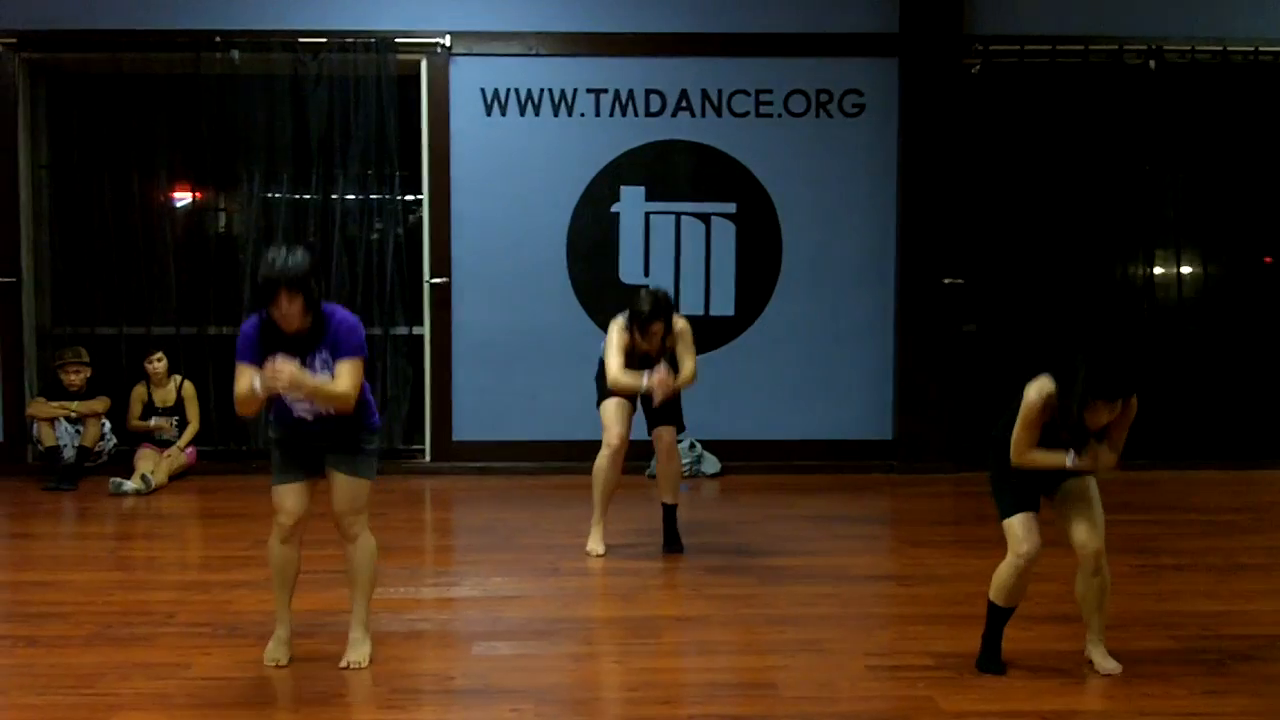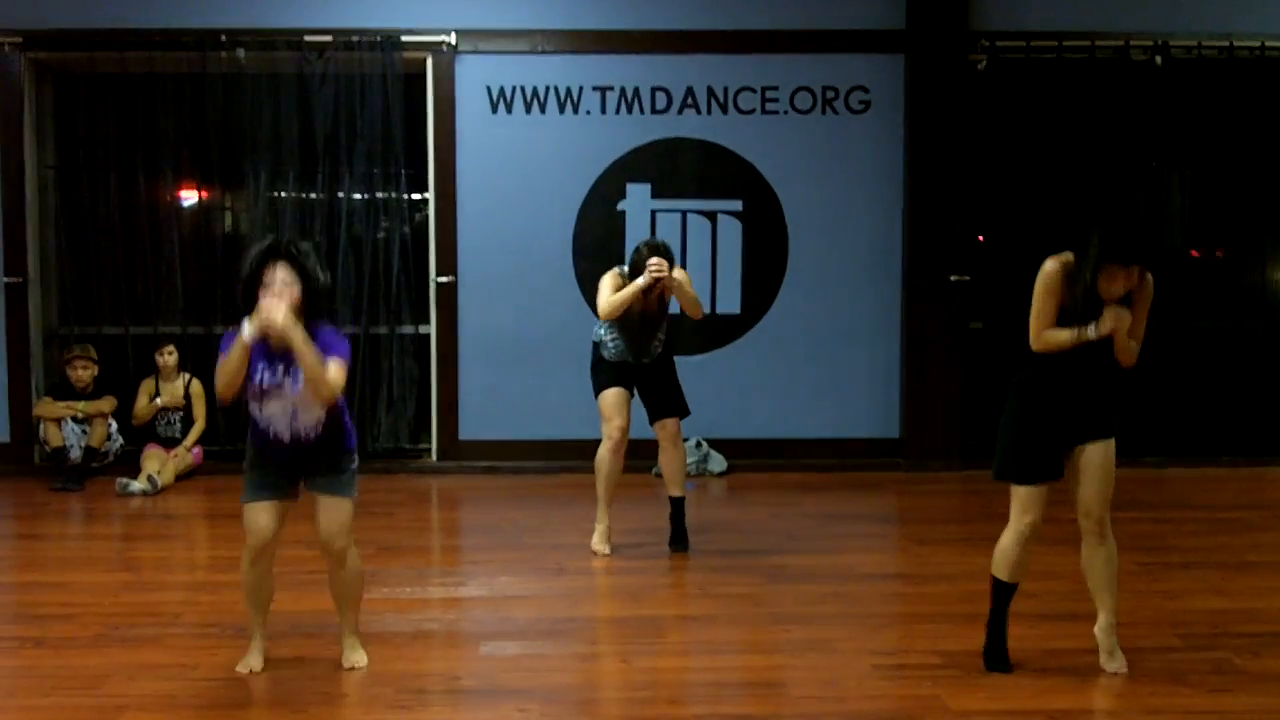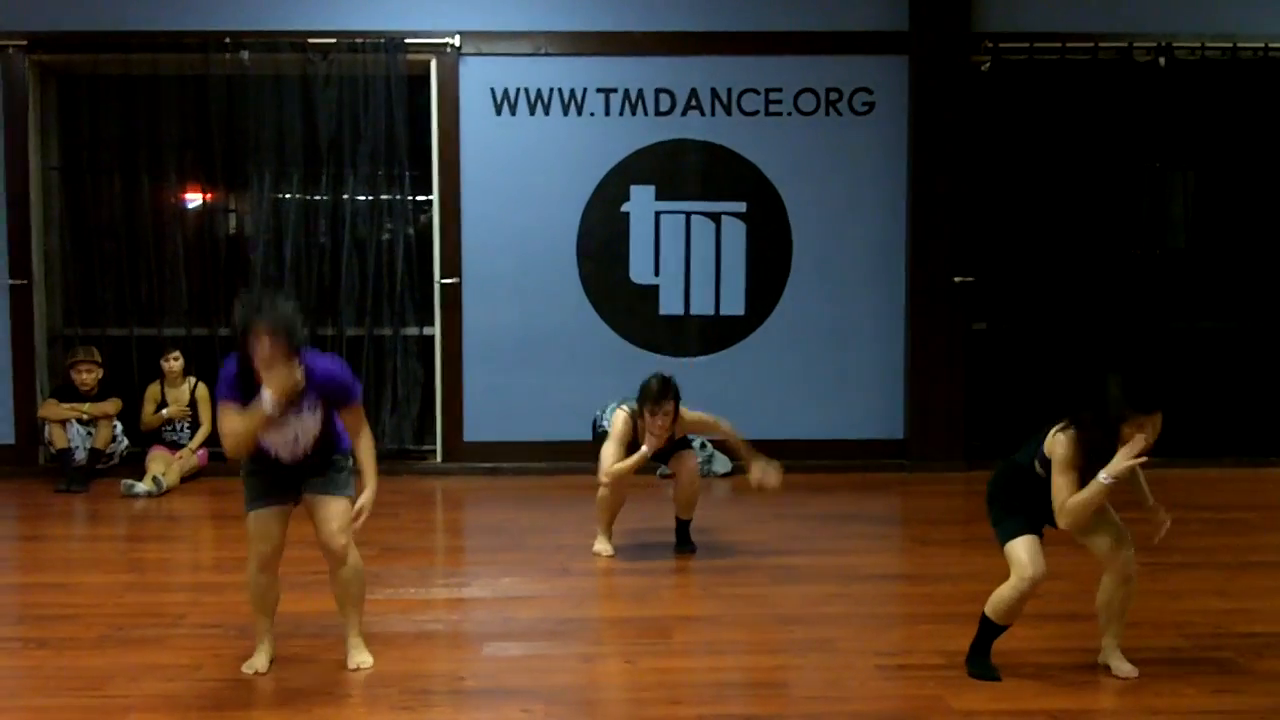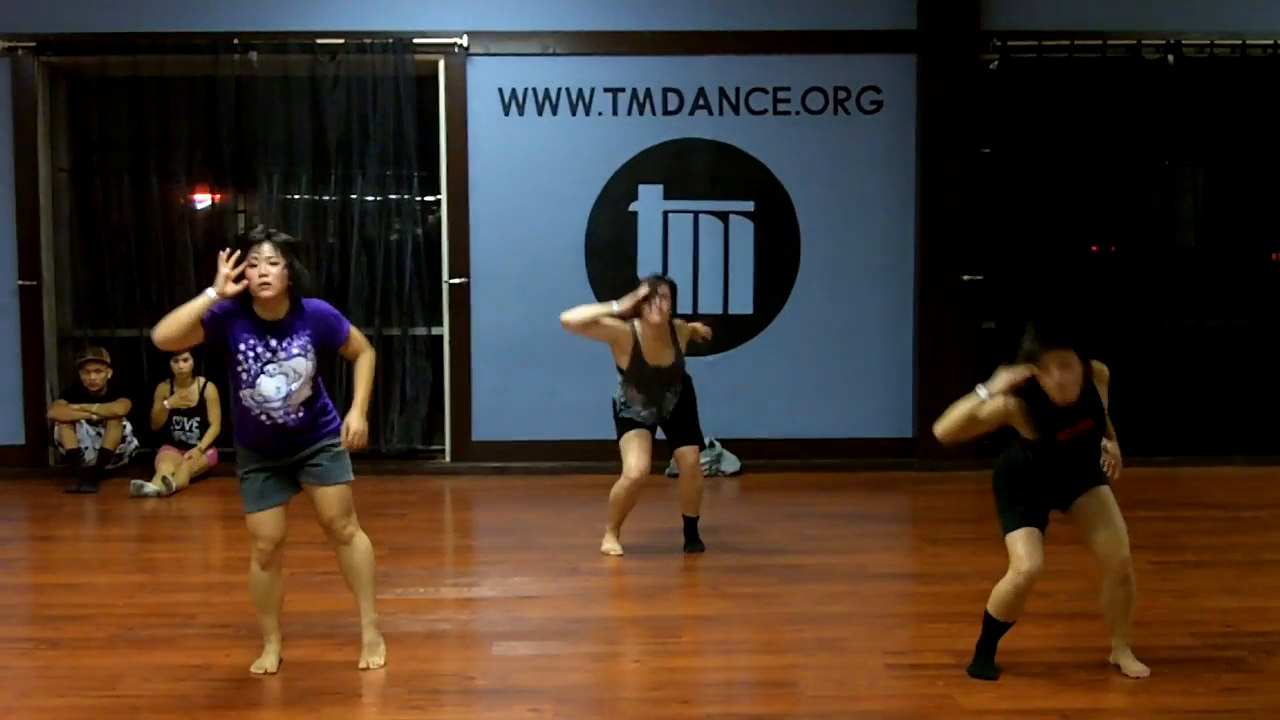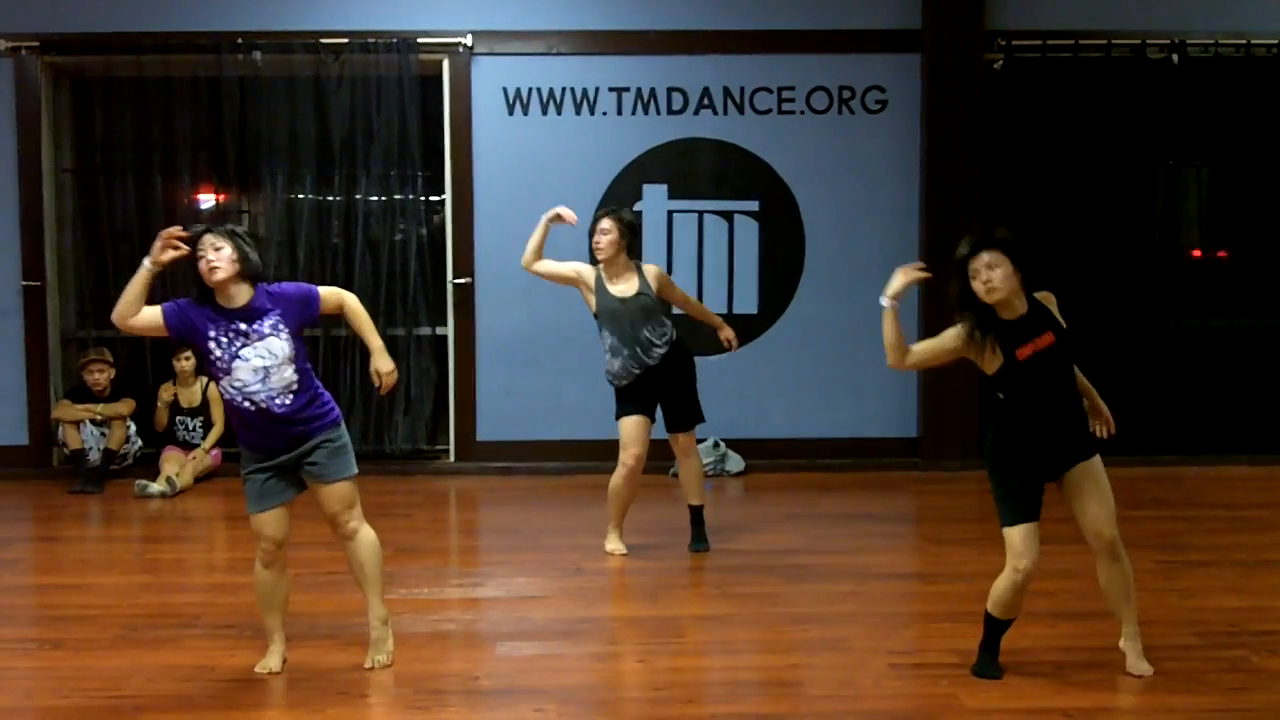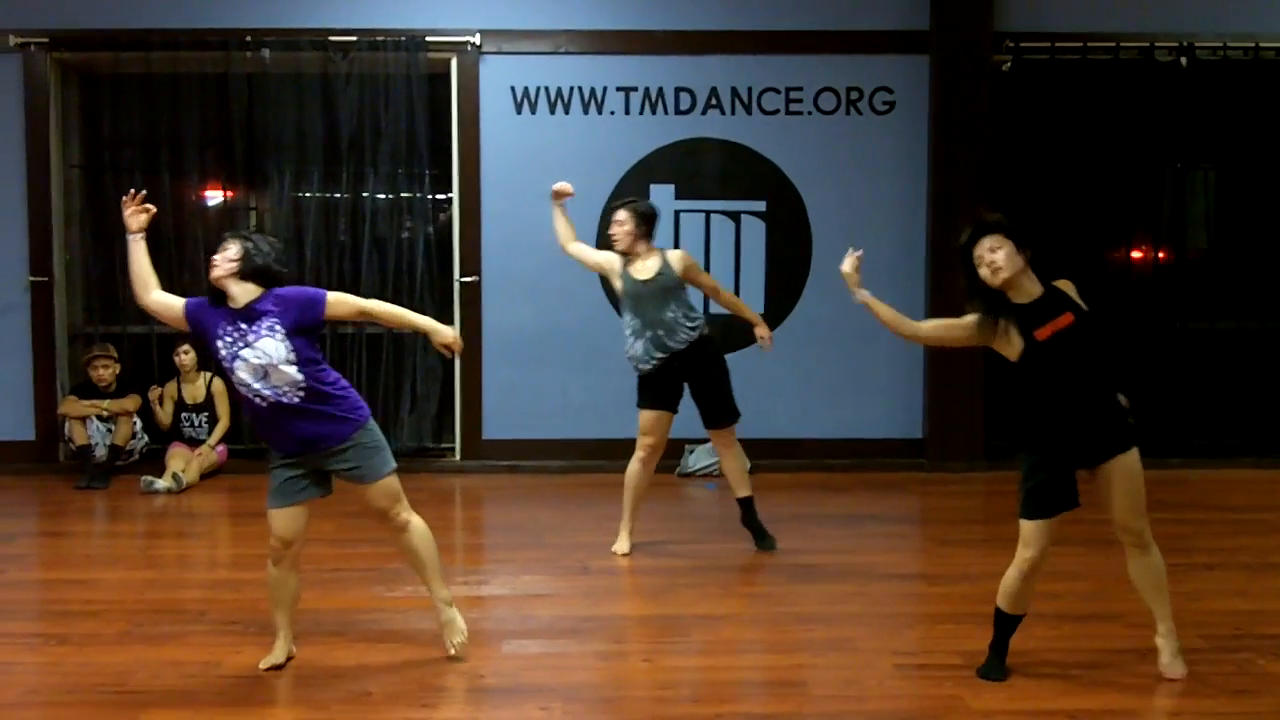
dt=0.5s
person 1, frame 1
left shoulder: (342, 325)
right shoulder: (256, 330)
left elbow: (346, 397)
right elbow: (242, 404)
left wrist: (301, 381)
right wrist: (263, 384)
left hip: (351, 434)
right hip: (293, 437)
left knee: (352, 525)
right knee: (286, 524)
left ankle: (360, 630)
right ankle: (282, 627)
person 1, frame 2
left shoulder: (327, 340)
right shoulder: (241, 337)
left elbow: (328, 395)
right elbow: (224, 390)
left wrist: (294, 338)
right wrist: (249, 335)
left hip: (329, 455)
right hip: (268, 457)
left knee: (337, 544)
right knee: (258, 543)
left ankle: (350, 637)
right ankle: (257, 640)
person 1, frame 3
left shoulder: (328, 372)
right shoulder: (236, 376)
left elbow: (359, 429)
right elbow: (233, 445)
left wrist: (369, 487)
right wrist: (267, 403)
left hip: (325, 463)
right hip: (267, 469)
left knee: (338, 544)
right knee: (263, 553)
left ankle: (355, 639)
right ankle: (263, 644)
person 1, frame 4
left shoulder: (317, 316)
right shoulder: (227, 318)
left elbow: (364, 353)
right elbow: (162, 338)
left wrist: (358, 409)
right wrist: (216, 293)
left hip: (319, 441)
right hip: (258, 453)
left knee: (343, 529)
right knee: (265, 547)
left ankle: (370, 630)
right ankle: (271, 644)
person 1, frame 5
left shoulder: (283, 299)
right shoulder: (195, 315)
left elbow: (343, 298)
right elbow: (125, 318)
left wrist: (378, 352)
right wrist: (152, 265)
left hip: (319, 432)
right hip: (260, 451)
left knee: (349, 522)
right knee: (269, 546)
left ankle: (379, 623)
right ankle: (276, 644)
person 1, frame 6
left shoulder: (289, 303)
right shoulder: (209, 316)
left elbow: (361, 307)
right elbow: (148, 296)
left wrist: (430, 326)
right wrist: (135, 236)
left hip: (347, 429)
right hip: (289, 450)
left knee: (397, 516)
right knee: (282, 545)
left ankle: (445, 605)
right ankle: (283, 640)
person 2, frame 1
left shoulder: (1126, 403)
right shoulder: (1042, 396)
left elbow: (1111, 455)
right elbow: (1019, 455)
left wrist: (1101, 459)
right wrist: (1075, 459)
left hip: (1070, 461)
right hip: (1017, 461)
left knee: (1092, 550)
right knee: (1025, 551)
left ankle: (1095, 643)
right ankle: (990, 644)
person 2, frame 2
left shoulder: (1142, 285)
right shoulder: (1058, 270)
left elbow: (1128, 358)
right elbow: (1039, 340)
left wrist: (1120, 334)
right wrist: (1095, 329)
left hip: (1094, 406)
right hip: (1039, 402)
left knee: (1096, 521)
right knee: (1026, 520)
left ankle: (1107, 627)
right ankle: (996, 628)
person 2, frame 3
left shoulder: (1129, 436)
right shoulder: (1070, 441)
right elbow: (1067, 520)
left wrist: (1149, 500)
right wrist: (1110, 475)
right hip: (1016, 494)
left knee: (1122, 559)
right knee: (1028, 574)
left ankle: (1110, 647)
right ankle: (978, 650)
person 2, frame 4
left shoulder: (1098, 375)
right shoulder: (1018, 402)
right elbow: (943, 431)
left wrist: (1110, 441)
right wrist: (988, 391)
left hip: (1082, 475)
right hip: (1024, 483)
left knee: (1120, 562)
right knee: (1026, 570)
left ankle: (1121, 648)
right ankle: (984, 651)
person 2, frame 5
left shoulder: (1046, 304)
right shoulder: (975, 336)
right elbow: (900, 359)
left wrist: (1092, 398)
right wrist: (890, 300)
left hip: (1072, 438)
right hip: (1015, 454)
left knee: (1107, 541)
right knee: (1022, 566)
left ankle: (1131, 640)
right ankle: (987, 650)
person 2, frame 6
left shoulder: (1066, 291)
right shoulder: (993, 324)
right elbow: (915, 330)
left wrist: (1110, 389)
right wrist: (861, 291)
left hip: (1108, 424)
right hip: (1050, 439)
left knee: (1135, 535)
right knee: (1031, 557)
left ankle: (1167, 637)
right ankle: (997, 650)
person 3, frame 1
left shoulder: (678, 327)
right shoulder: (620, 328)
left elbow: (690, 372)
right elbow: (614, 379)
left wrist: (670, 385)
right wrist: (646, 382)
left hip: (659, 378)
right hip: (619, 378)
left knee: (668, 444)
right knee: (615, 441)
left ankle: (670, 526)
right ankle: (597, 528)
person 3, frame 2
left shoulder: (675, 278)
right shoulder: (615, 279)
left elbow: (696, 312)
right elbow: (605, 311)
left wrist: (672, 283)
right wrist: (642, 282)
left hip: (655, 359)
right hip: (612, 359)
left knee: (670, 433)
right knee: (616, 432)
left ankle: (678, 519)
right ankle: (602, 523)
person 3, frame 3
left shoulder: (684, 420)
right shoulder: (623, 419)
left elbow: (723, 430)
right elbow: (605, 477)
left wrist: (753, 461)
right wrist: (645, 451)
right hip: (610, 428)
left knee: (690, 471)
right knee: (615, 478)
left ankle: (683, 533)
right ankle: (603, 535)
person 3, frame 4
left shoulder: (679, 331)
right shoulder: (623, 334)
right elbow: (567, 319)
left wrist: (697, 328)
right wrist: (617, 307)
left hip: (678, 402)
right hip: (635, 411)
left knee: (691, 464)
right knee: (635, 474)
left ankle: (691, 531)
right ankle: (611, 533)
person 3, frame 5
left shoulder: (651, 274)
right shoulder: (586, 277)
left elbow: (685, 302)
right elbow: (530, 263)
left wrist: (720, 324)
right wrist: (547, 222)
left hip: (672, 363)
right hip: (632, 378)
left knee: (685, 444)
right knee: (631, 459)
left ankle: (697, 525)
right ankle: (613, 532)
person 3, frame 6
left shoulder: (676, 260)
right shoulder: (615, 266)
left elbow: (716, 291)
right elbow: (569, 245)
left wrist: (756, 321)
right wrist: (558, 205)
left hip: (699, 353)
right hip: (657, 366)
left knee: (724, 437)
right knee: (647, 448)
left ankle: (751, 517)
right ankle: (625, 530)
